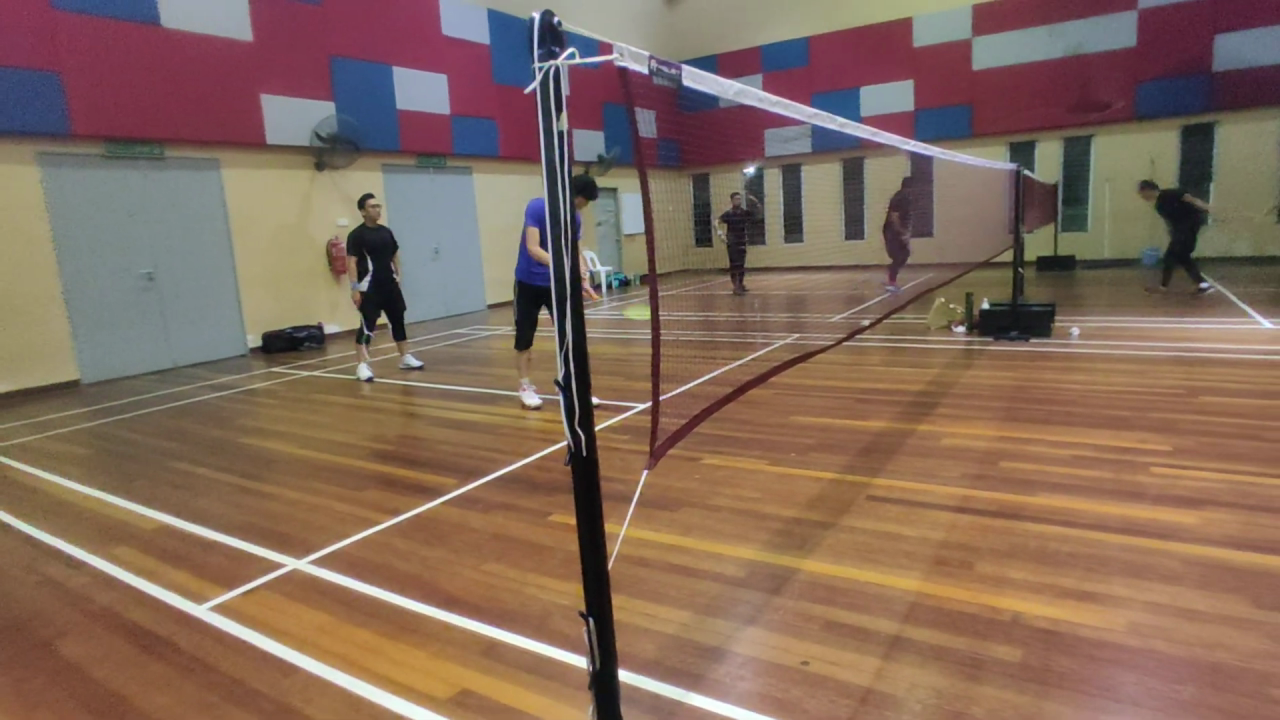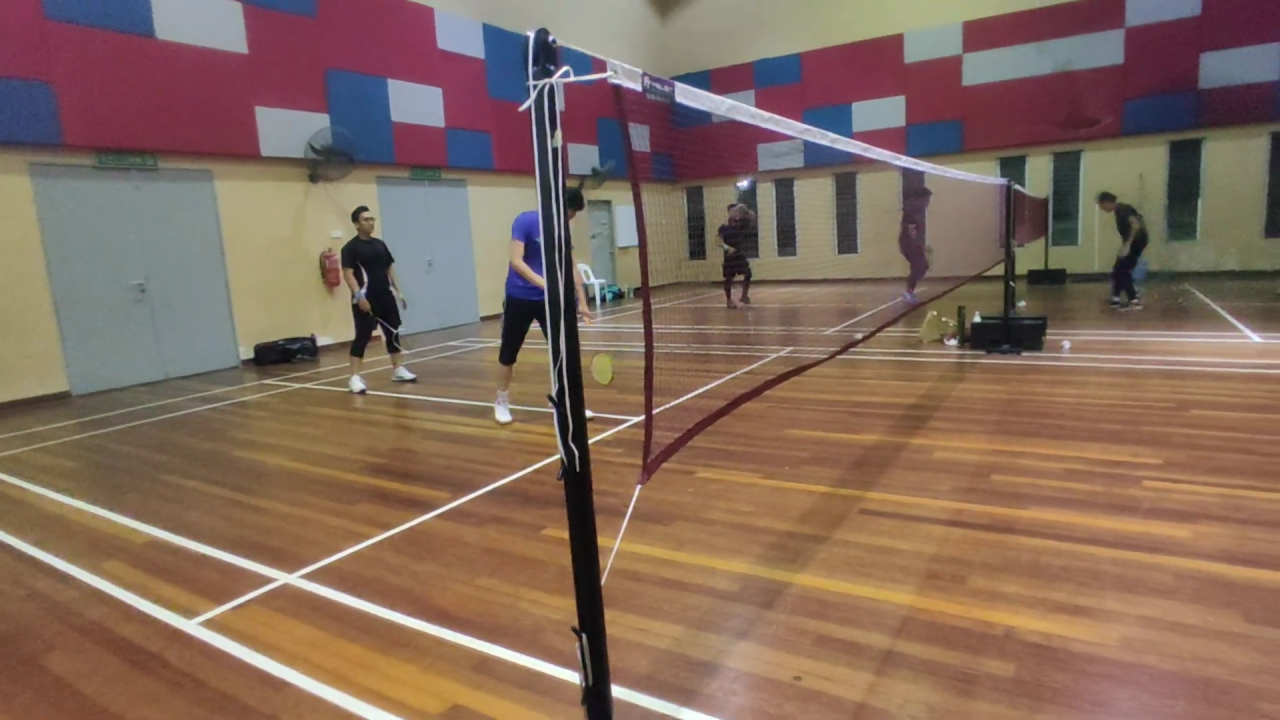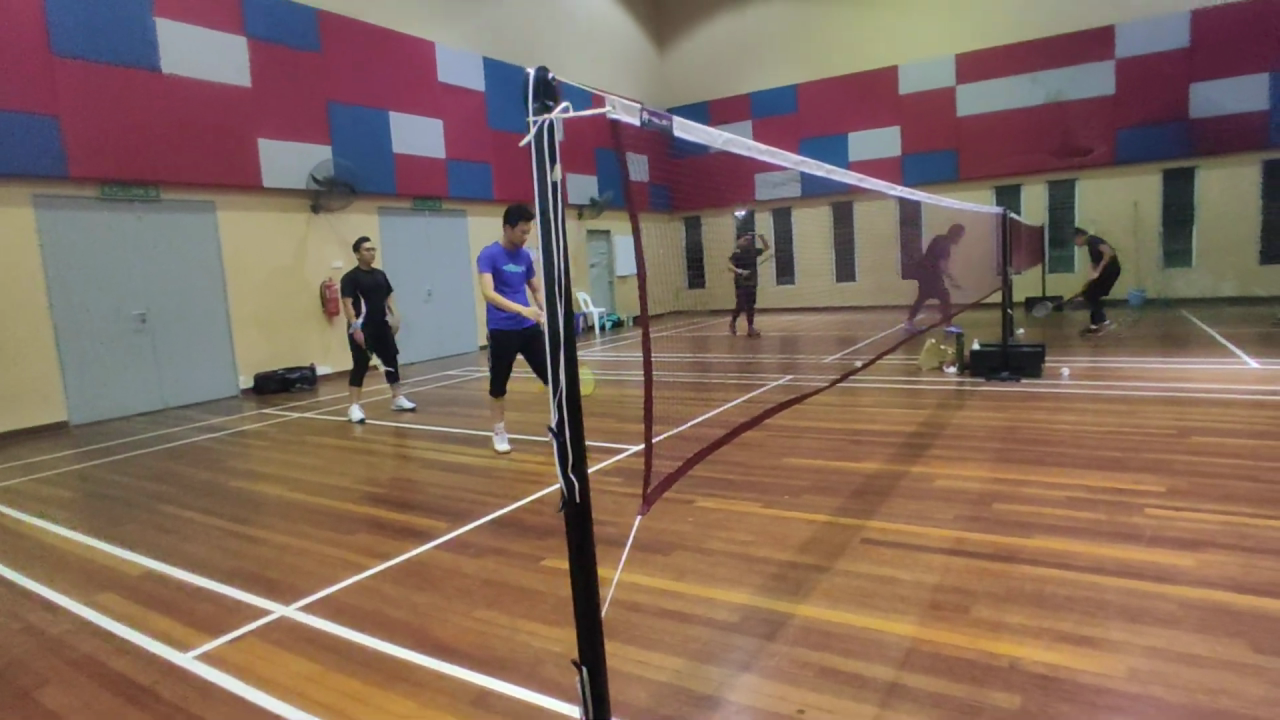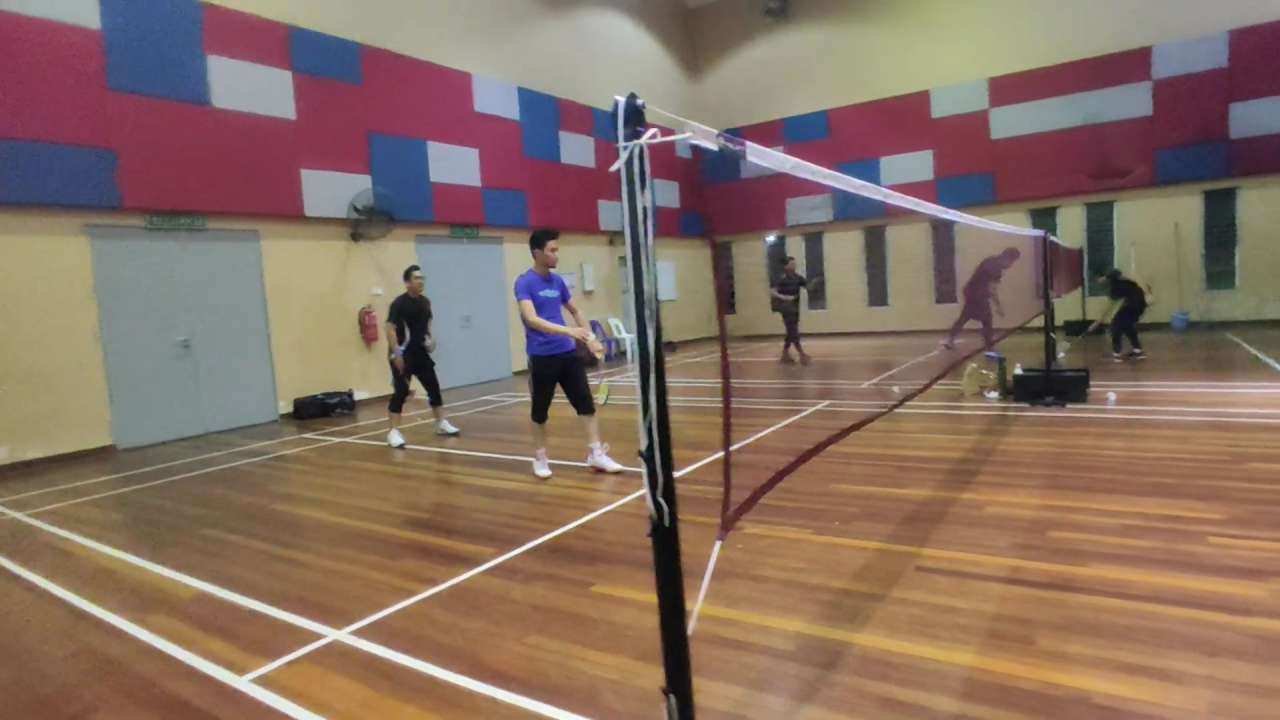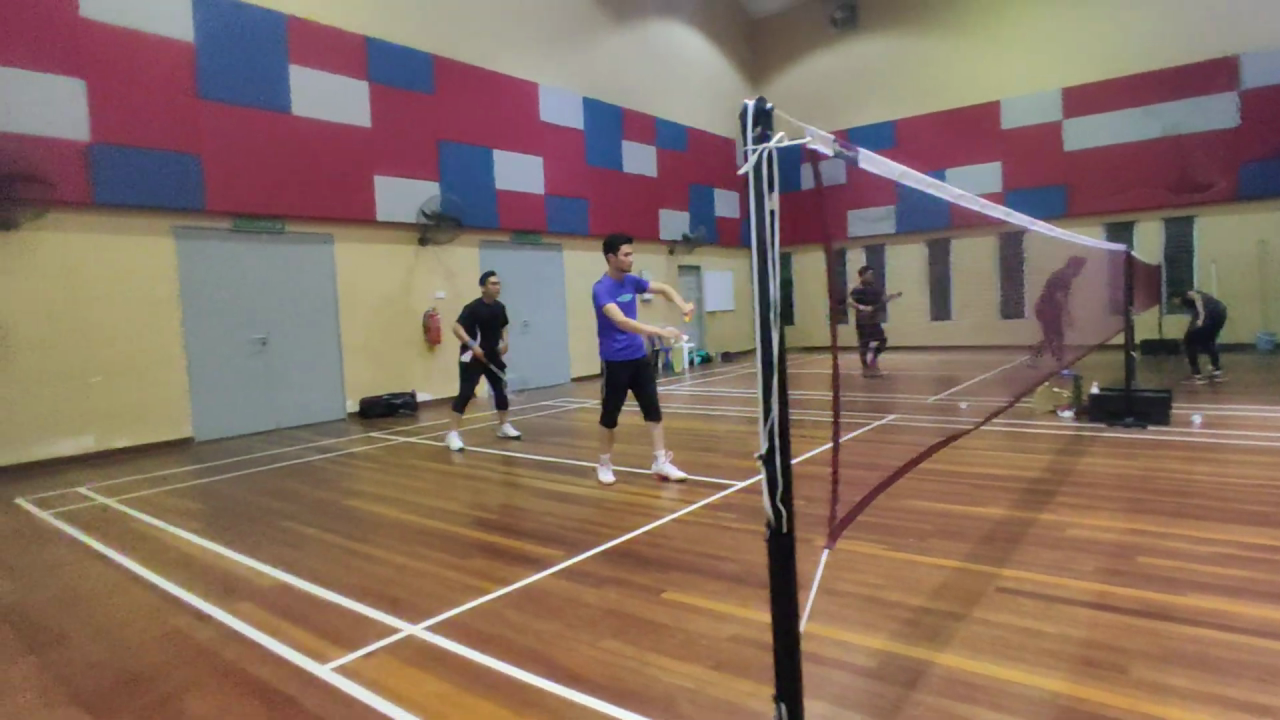
dt=0.4s
person 1, frame 1
left shoulder: (574, 218)
right shoulder: (537, 207)
left elbow: (576, 251)
right elbow: (532, 248)
left wrist: (585, 281)
right hip: (528, 283)
right knee: (524, 338)
right ankle: (525, 387)
person 1, frame 2
right shoulder: (524, 221)
left elbow: (571, 267)
right elbow: (516, 261)
left wrist: (581, 301)
right wrist: (544, 283)
right hip: (519, 298)
right knee: (509, 353)
right ankle: (502, 402)
person 1, frame 3
left shoulder: (525, 256)
right shoulder: (488, 255)
left elbow: (536, 289)
right elbow: (488, 293)
left wrist: (547, 315)
right wrist: (521, 309)
left hip: (530, 328)
right hip: (502, 331)
left knee: (551, 374)
right knee: (499, 385)
right ankle: (499, 433)
person 1, frame 4
left shoulder: (557, 280)
right shoulder: (524, 282)
left elbow: (574, 310)
right elbow: (531, 319)
left wrist: (588, 337)
right wrist: (570, 331)
left hip: (568, 352)
right hip: (542, 356)
left knee: (586, 402)
right knee: (540, 410)
left ankle: (597, 454)
right ankle: (540, 458)
person 1, frame 5
left shoulder: (631, 281)
right shoulder: (601, 289)
left elbow: (663, 288)
right elbow: (620, 321)
left wrist: (681, 304)
right wrist: (660, 331)
left hip: (639, 357)
right hip: (615, 361)
left knee: (653, 409)
right knee: (609, 415)
left ankle: (661, 462)
right ankle: (604, 464)
person 2, frame 1
left shoulder: (386, 232)
right shoulder: (356, 235)
left elbow: (394, 254)
right elbow: (351, 262)
left wrist: (398, 275)
right wrist: (354, 287)
left hip: (390, 285)
right hip: (369, 288)
left knee: (398, 320)
right knee: (368, 325)
left ankle: (405, 357)
right ankle: (362, 365)
person 2, frame 2
left shoulder: (380, 244)
right shoulder: (351, 248)
left elbow: (390, 268)
right elbow: (348, 274)
left wrist: (398, 291)
right wrist: (359, 296)
left hip: (386, 297)
right hip: (365, 300)
left knee: (393, 332)
right knee: (362, 337)
left ankle: (398, 369)
right ankle: (355, 378)
person 2, frame 3
left shoulder: (380, 275)
right shoulder: (351, 277)
left elbow: (388, 297)
right elbow: (347, 304)
left wrist: (394, 316)
right wrist: (355, 327)
left hip: (382, 327)
right hip: (362, 329)
left knee: (391, 362)
right knee: (360, 366)
left ankle: (398, 399)
right ankle: (354, 407)
person 2, frame 4
left shoulder: (425, 302)
right shoulder: (399, 304)
right elbow: (390, 328)
left wrist: (430, 338)
right wrist: (396, 354)
left hip: (420, 352)
right hip: (402, 355)
left knee: (433, 386)
right knee: (401, 391)
left ankle: (441, 423)
right ankle: (394, 432)
person 2, frame 5
left shoulder: (500, 307)
right shoulder: (473, 308)
left elbow: (503, 327)
right elbow: (456, 328)
left wrist: (504, 342)
right wrist: (472, 344)
left hip: (492, 356)
right hip: (471, 357)
left knee: (500, 390)
right knee: (466, 393)
left ankle: (504, 426)
right ankle: (453, 434)
